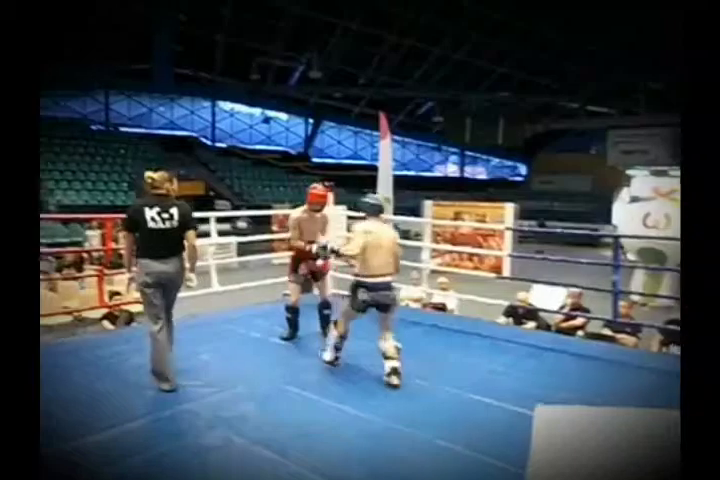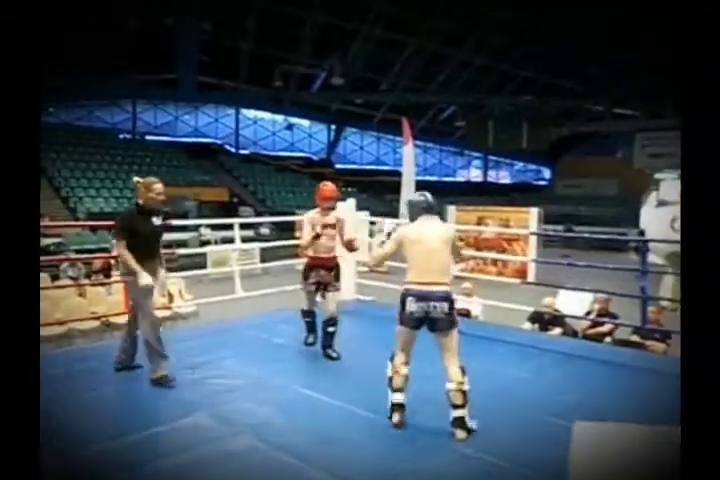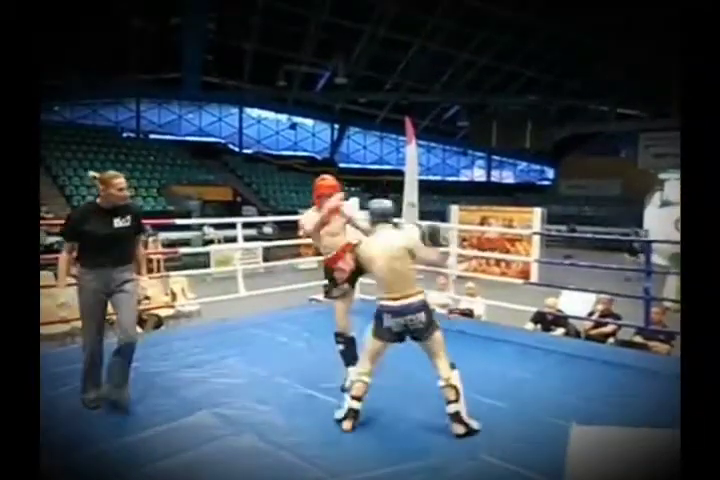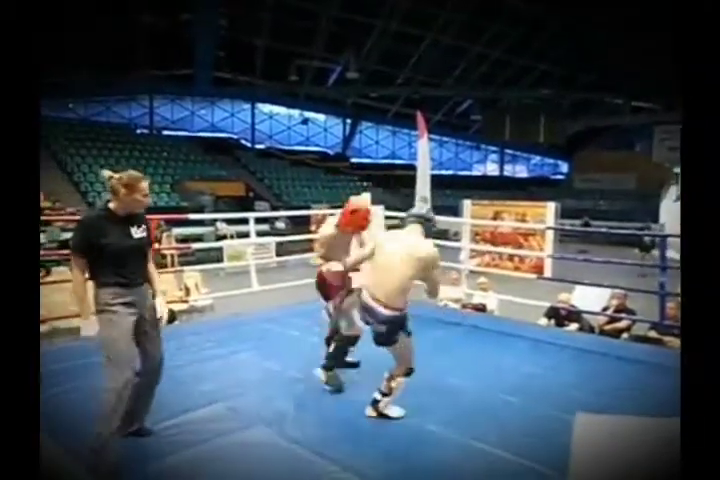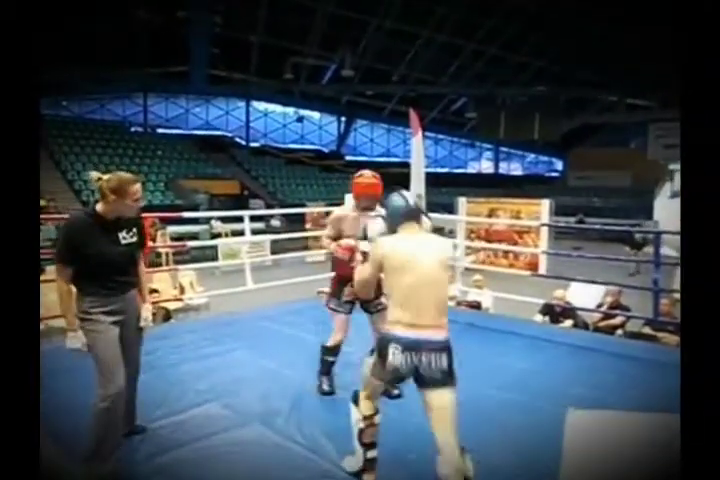
dt=0.7s
person 1, frame 1
left shoulder: (137, 209)
right shoulder: (182, 208)
left elbow: (129, 244)
right elbow: (192, 244)
left wrist: (129, 270)
right wrist: (191, 270)
left hip: (147, 268)
right hip: (174, 267)
left knee: (157, 322)
right knee: (166, 316)
left ankle: (166, 378)
right ankle: (163, 367)
person 1, frame 2
left shoulder: (156, 212)
right shoulder: (129, 216)
right elbow: (121, 249)
left wrist: (160, 267)
right wrist: (141, 273)
left hip: (151, 268)
right hip: (137, 271)
left knee: (137, 316)
right knee: (149, 318)
left ankle: (124, 360)
right ankle: (159, 371)
person 1, frame 3
left shoulder: (131, 211)
right shoulder: (82, 214)
left elbow: (137, 246)
right elbow: (67, 252)
left wrist: (143, 276)
right wrist: (61, 287)
left hip: (124, 277)
right hip: (91, 279)
left knee: (128, 336)
right knee: (92, 339)
left ankle: (115, 391)
right ankle: (91, 391)
person 1, frame 4
left shoulder: (141, 220)
right shoulder: (93, 222)
right elbow: (78, 270)
left wrist: (159, 296)
right wrist: (86, 315)
left hip: (143, 297)
right hip: (113, 301)
left knee: (154, 363)
right knee: (122, 375)
left ankle: (132, 423)
right ankle: (103, 454)
person 1, frame 5
left shoulder: (133, 221)
right shoulder: (78, 226)
right elbow: (63, 280)
left wrist: (145, 301)
right wrist: (72, 328)
left hip: (129, 303)
right hip: (97, 310)
left knee: (130, 373)
right knee: (113, 384)
left ankle: (125, 424)
right ankle: (99, 461)
person 2, frame 1
left shoulder: (361, 227)
right shoulder: (392, 232)
left elbow: (354, 251)
right elbow: (396, 267)
left wrist: (336, 249)
left hip: (364, 286)
right hip: (386, 287)
left knee: (344, 320)
right knee: (387, 331)
left ankle: (332, 354)
right ankle: (394, 372)
person 2, frame 2
left shoulder: (404, 232)
right shoulder: (447, 229)
left elbow: (376, 259)
right elbow: (457, 259)
left wrist: (381, 241)
left hip: (413, 298)
right hip: (441, 299)
left knee: (401, 355)
right knee: (453, 363)
left ankle: (397, 410)
right ankle: (460, 423)
person 2, frame 3
left shoulder: (364, 248)
right shoulder: (405, 237)
right elbow: (437, 260)
left hip: (388, 312)
right hip: (417, 308)
left knee: (365, 362)
right knee: (442, 362)
left ankle: (349, 415)
right ankle: (459, 420)
person 2, frame 4
left shoulder: (386, 237)
right shoulder: (429, 250)
left elbow: (364, 264)
right elbow: (434, 293)
right wrist: (427, 278)
left hip: (366, 301)
right hip: (391, 317)
right knee: (405, 365)
right ankle: (379, 405)
person 2, frame 5
left shoulder: (383, 246)
right shoulder: (443, 247)
left elbow: (363, 291)
left wrist: (367, 263)
left hip: (397, 343)
right hip: (435, 346)
left knee: (365, 397)
right knee: (447, 436)
person 3, frame 1
left shoulder: (323, 216)
right shoulder: (296, 216)
left elbow: (324, 238)
right elbow: (294, 242)
right wrist: (313, 248)
left hip: (316, 258)
right hip: (300, 259)
left knee: (325, 296)
right knee: (293, 299)
left ankle: (326, 327)
right ankle: (292, 329)
person 3, frame 2
left shoulder: (339, 219)
right shoulder: (309, 218)
left elbow: (344, 241)
right elbow: (304, 244)
left wrist: (350, 244)
right wrist: (320, 230)
left hip: (332, 266)
right hip: (313, 266)
left knee: (332, 311)
right knee: (309, 306)
left ankle: (327, 346)
right ankle: (311, 332)
person 3, frame 3
left shoulder: (343, 211)
right shoulder: (309, 216)
left elbow: (362, 228)
right elbow: (309, 231)
right wrist: (327, 213)
left hip: (352, 256)
right hip: (335, 267)
right knee: (342, 327)
right ankle: (352, 370)
person 3, frame 4
left shoulder: (346, 219)
right shoulder: (327, 233)
left elbow: (363, 243)
right elbow: (321, 256)
left hip: (341, 276)
right hip: (332, 280)
left knee: (338, 320)
right knee: (354, 327)
left ankle: (336, 355)
right ankle: (328, 369)
person 3, frame 5
left shoulder: (383, 217)
right shoulder: (341, 215)
right elbow: (325, 239)
right wrist: (334, 248)
right hip: (345, 280)
right knee: (338, 336)
right ankle: (324, 375)
